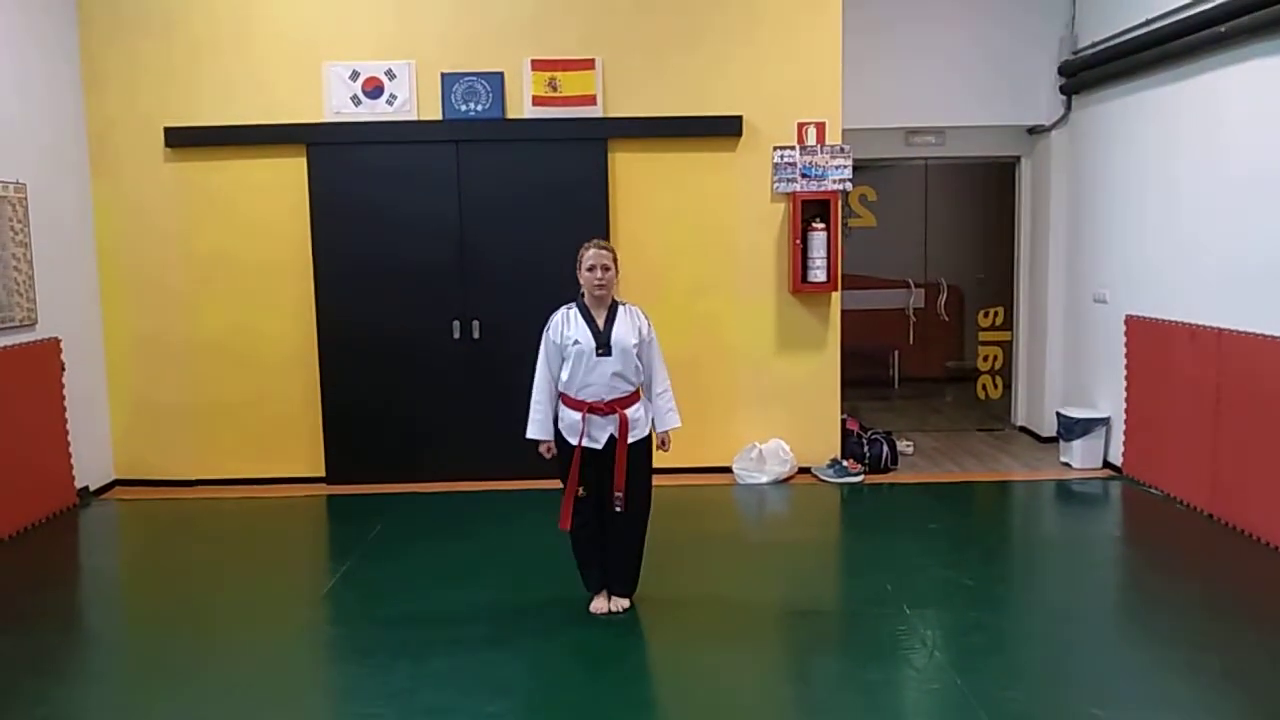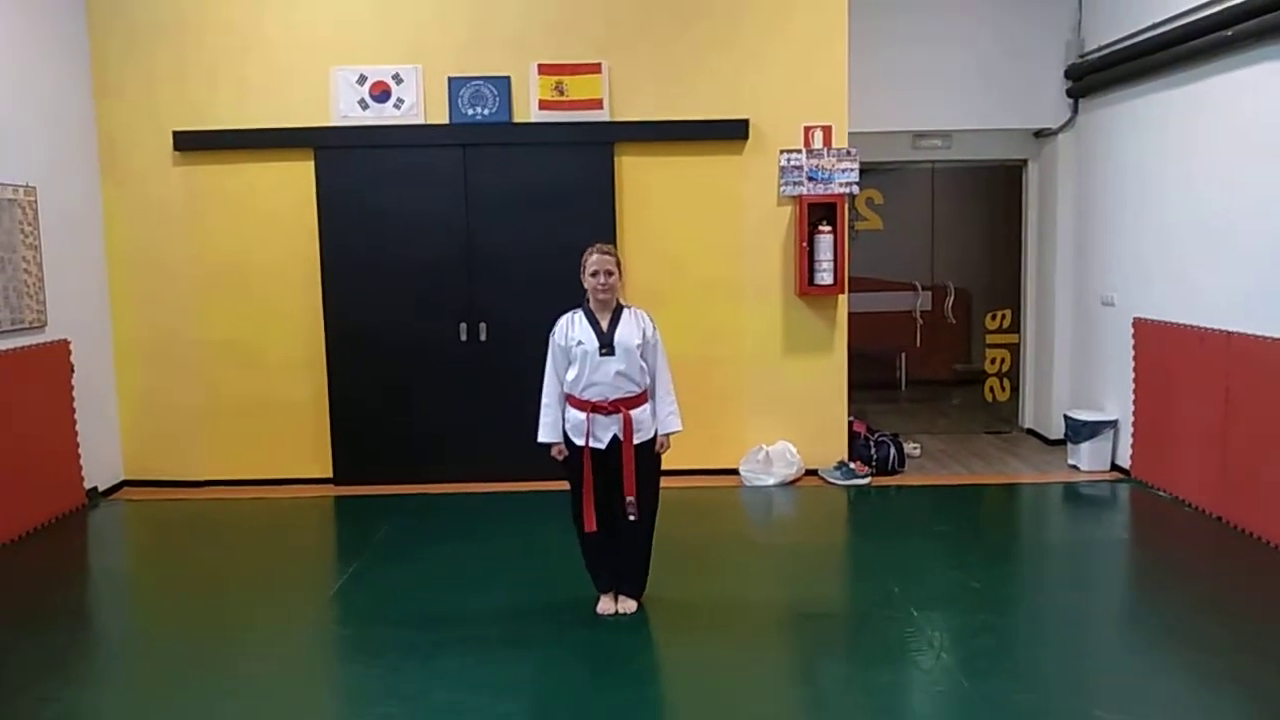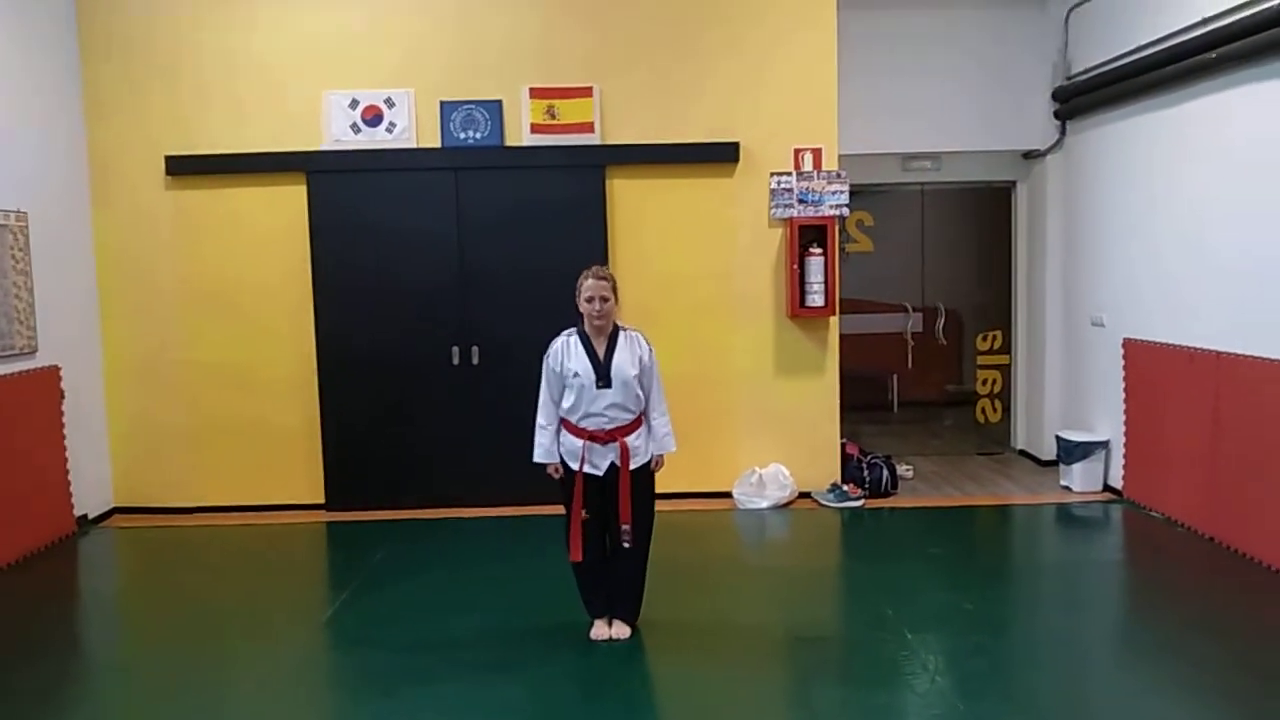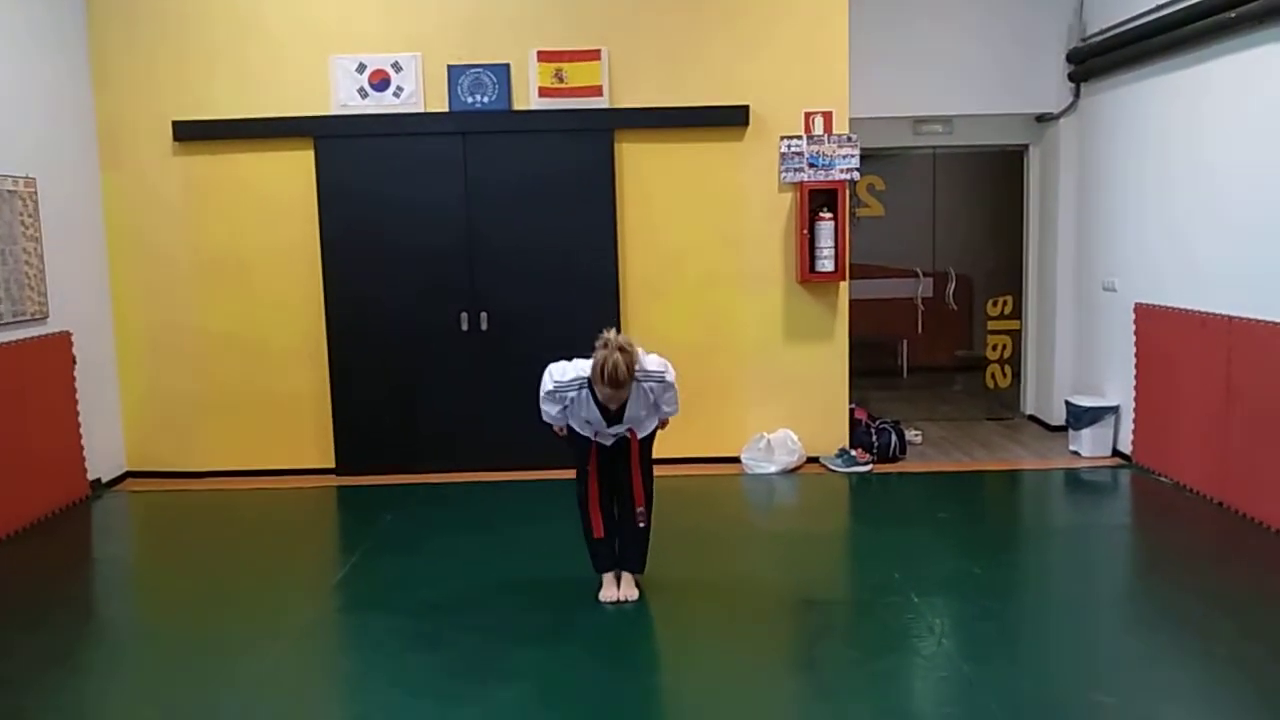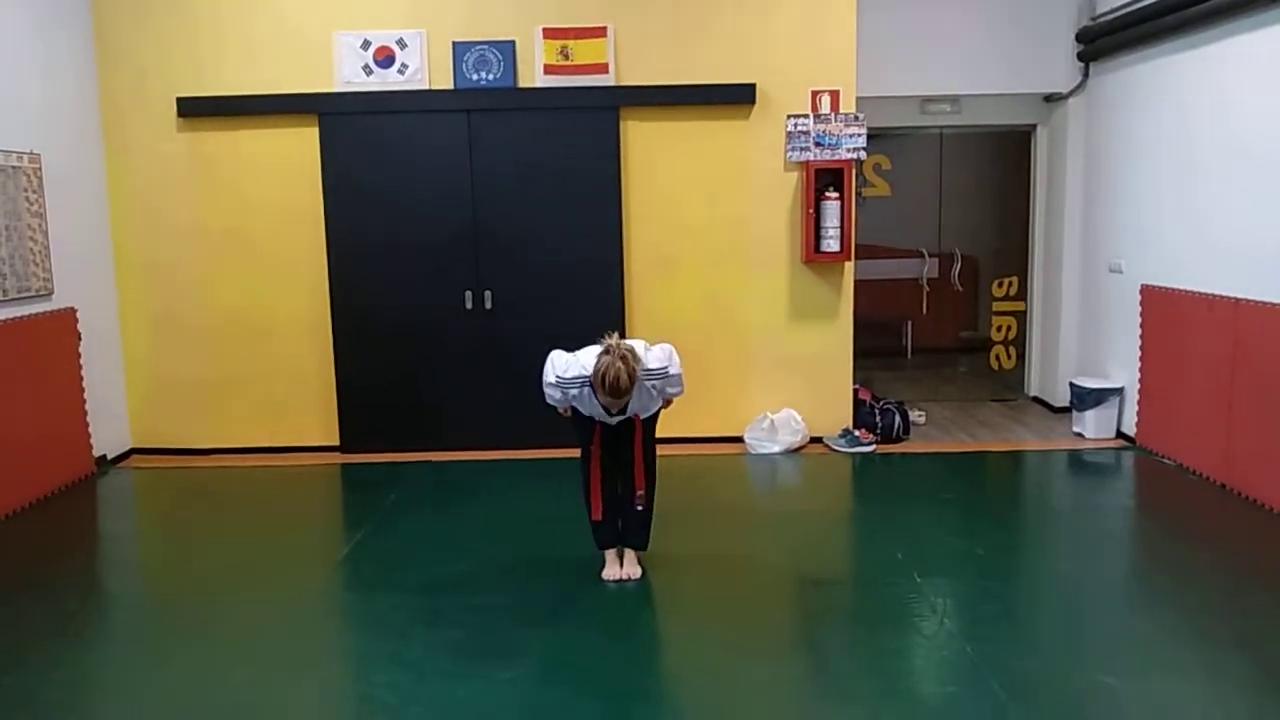
dt=0.5s
person 1, frame 1
left shoulder: (635, 319)
right shoulder: (561, 322)
left elbow: (656, 374)
right elbow: (545, 380)
left wrist: (664, 423)
right wrist: (543, 432)
left hip: (629, 427)
right hip: (579, 430)
left knee: (628, 510)
right knee: (585, 512)
left ankle: (621, 587)
right ankle: (598, 588)
person 1, frame 2
left shoulder: (640, 322)
right shoulder: (566, 326)
left elbow: (659, 378)
right elbow: (554, 385)
left wrist: (665, 427)
right wrist: (554, 436)
left hip: (634, 428)
right hip: (585, 431)
left knee: (635, 511)
right knee: (591, 513)
left ankle: (629, 588)
right ankle: (606, 588)
person 1, frame 3
left shoulder: (637, 345)
right shoulder: (561, 349)
left elbow: (655, 401)
right elbow: (548, 407)
left wrist: (660, 445)
right wrist: (548, 454)
left hip: (630, 454)
right hip: (579, 455)
left knee: (631, 534)
right knee: (585, 536)
left ankle: (623, 614)
right ankle: (600, 614)
person 1, frame 4
left shoulder: (652, 377)
right shoulder: (568, 382)
left elbow: (667, 374)
right elbow: (549, 378)
left wrist: (665, 413)
right wrist: (557, 420)
left hip: (635, 432)
right hip: (587, 434)
left knee: (635, 497)
right knee: (594, 497)
left ankle: (628, 572)
right ankle: (607, 573)
person 1, frame 5
left shoulder: (653, 369)
right shoulder: (571, 376)
left elbow: (670, 356)
right elbow: (553, 362)
left wrist: (668, 395)
right wrist: (562, 403)
left knee: (638, 472)
right knee: (598, 473)
left ankle: (631, 551)
right ankle: (610, 551)
